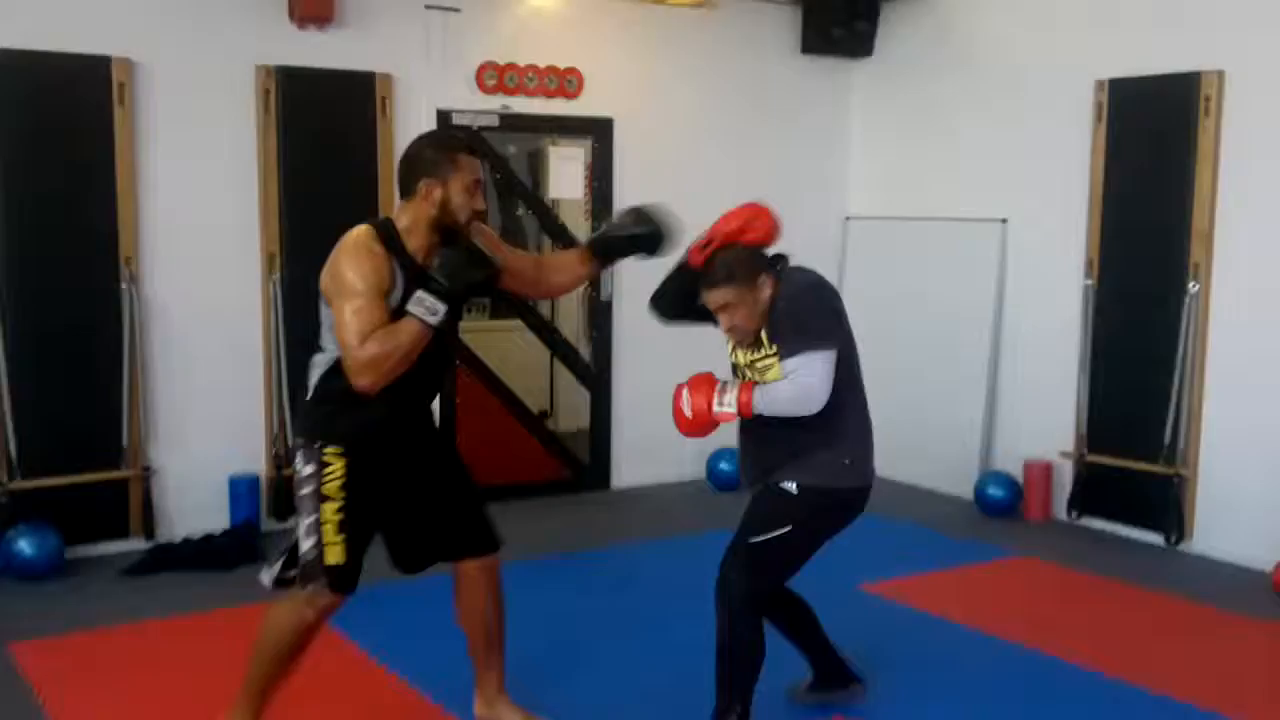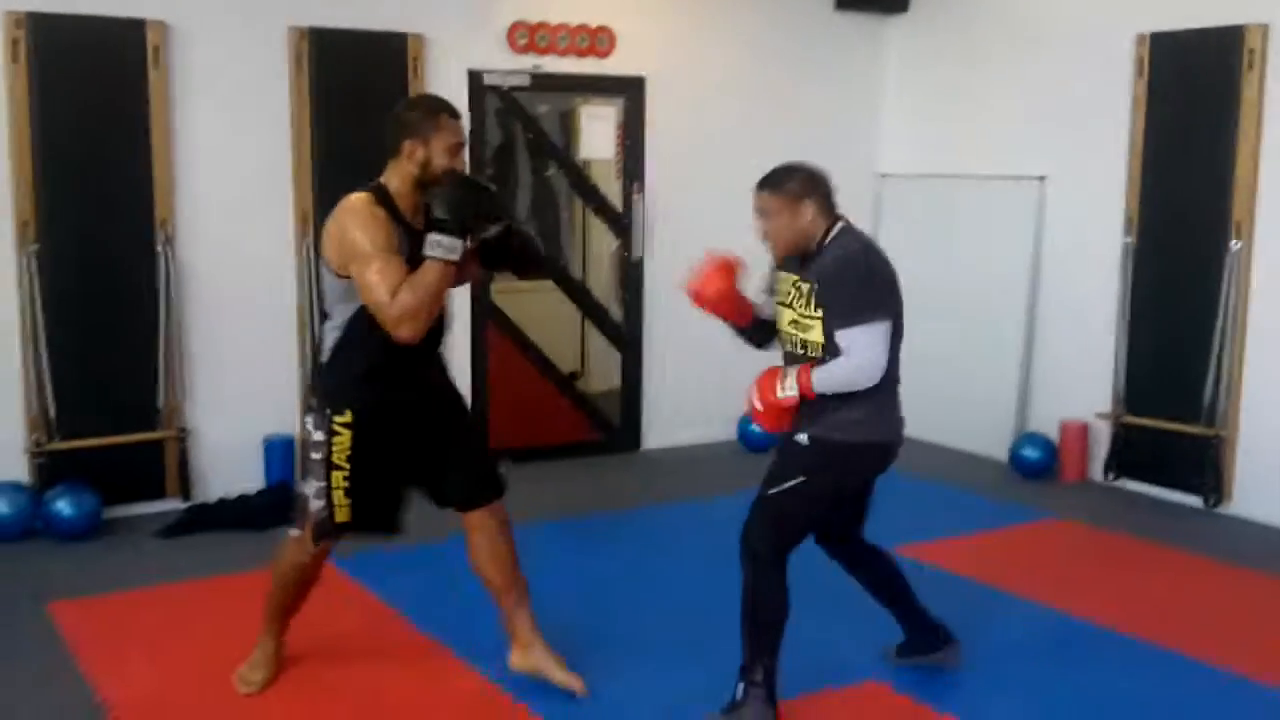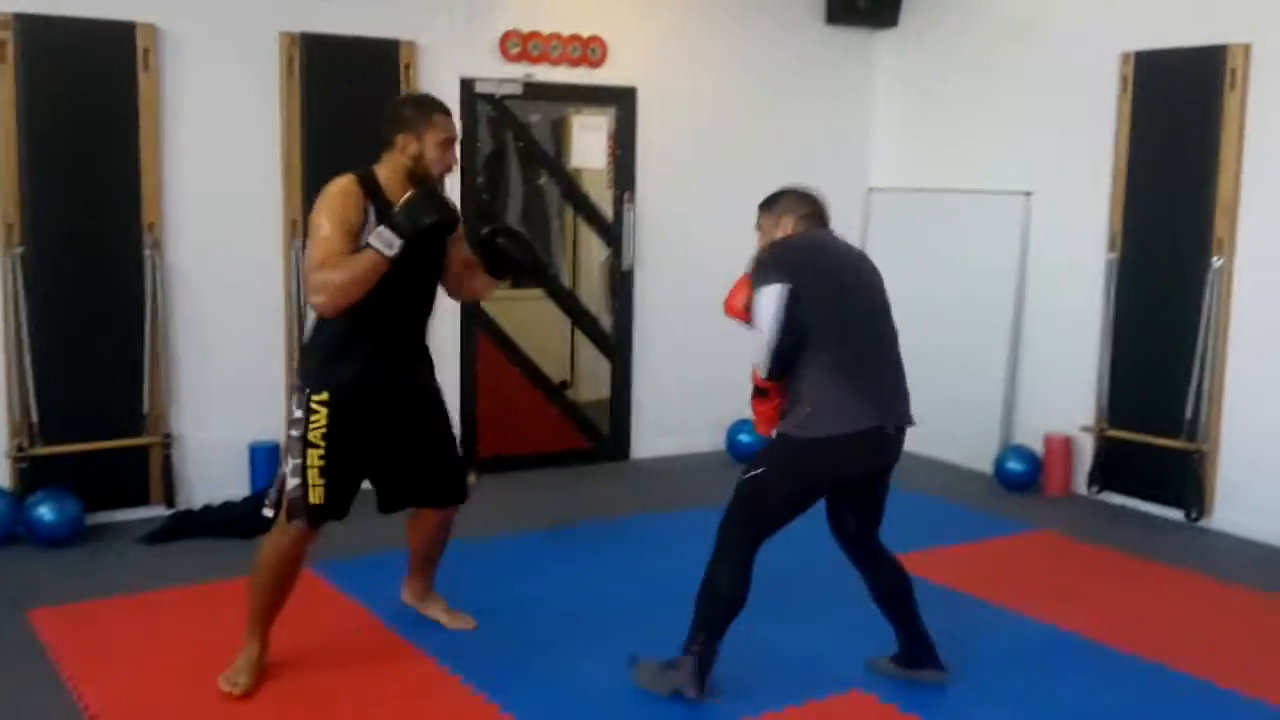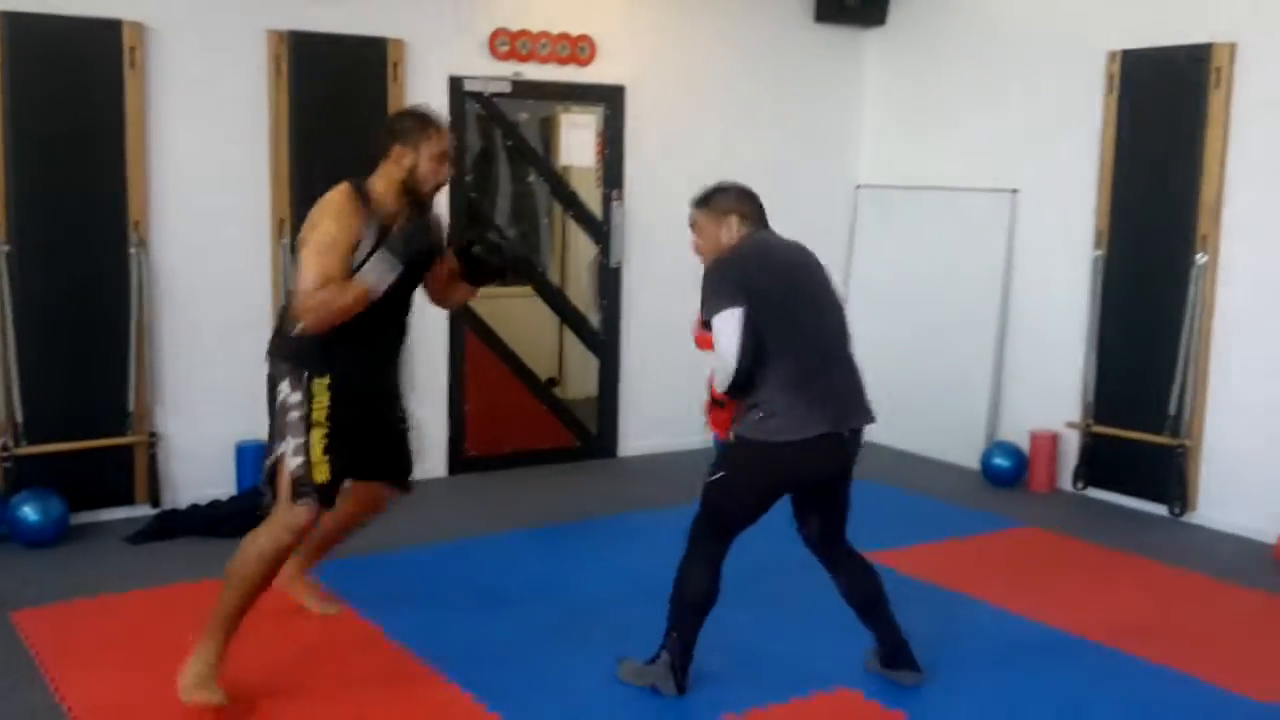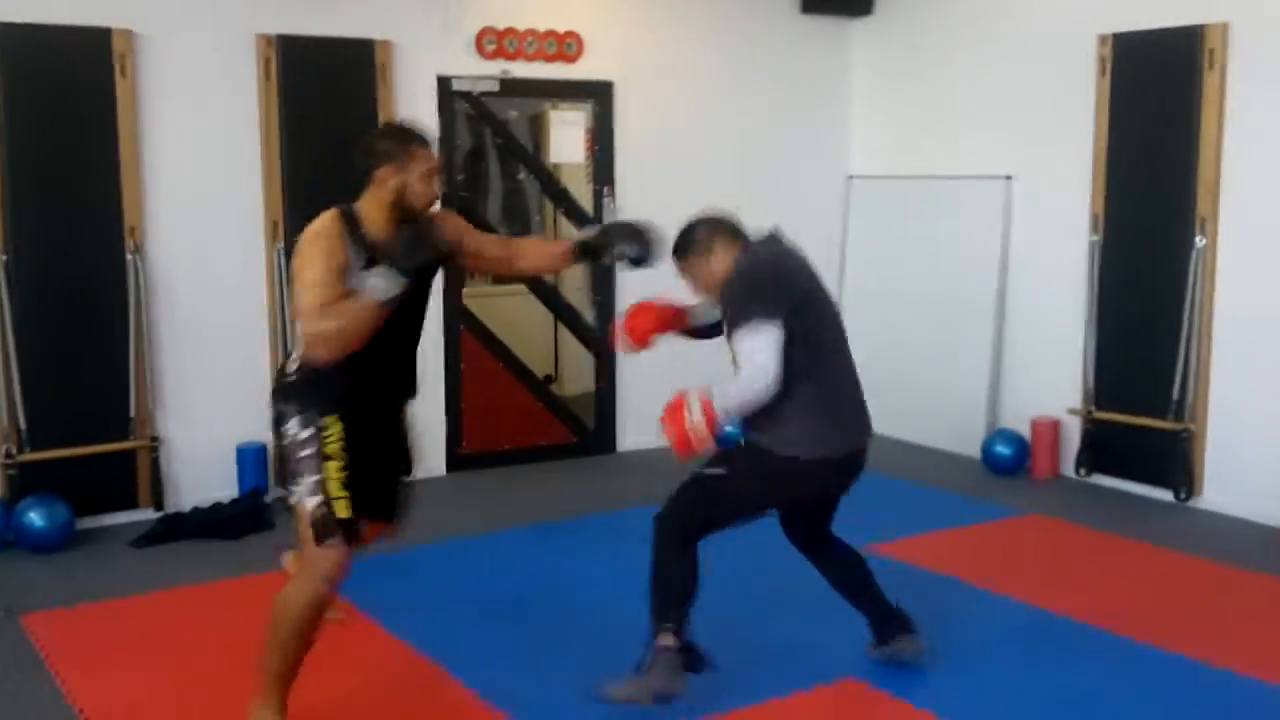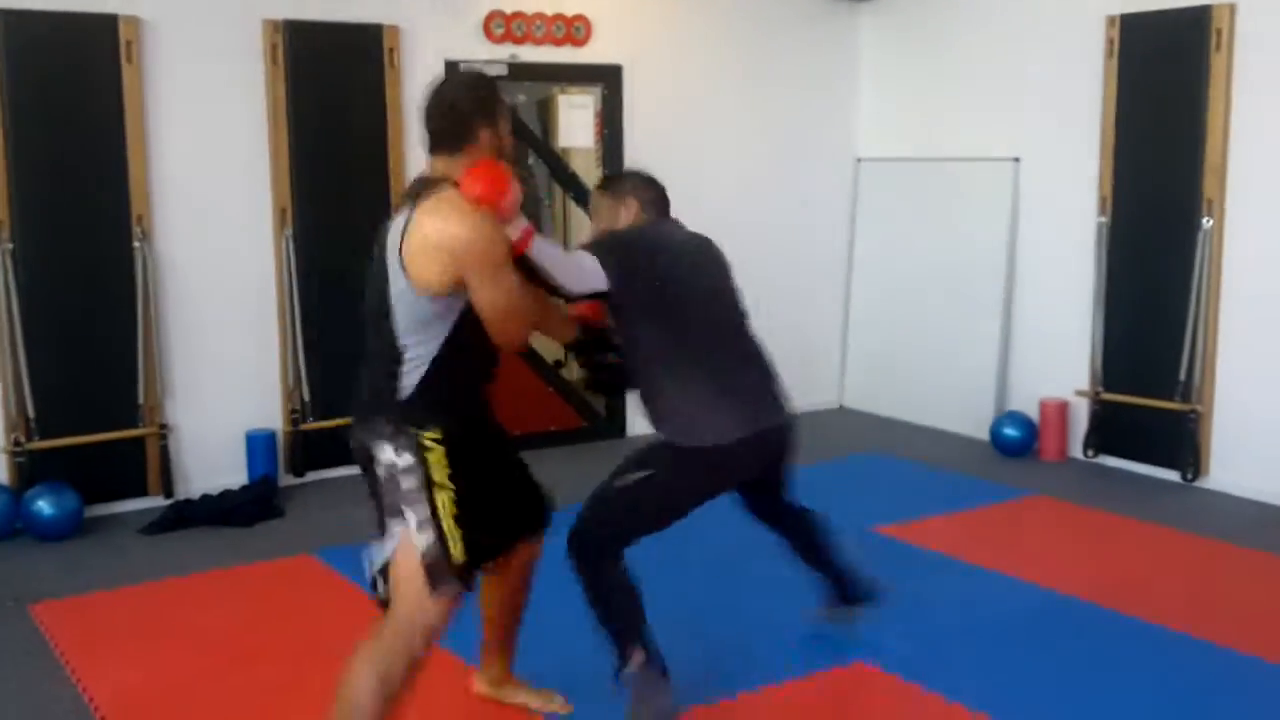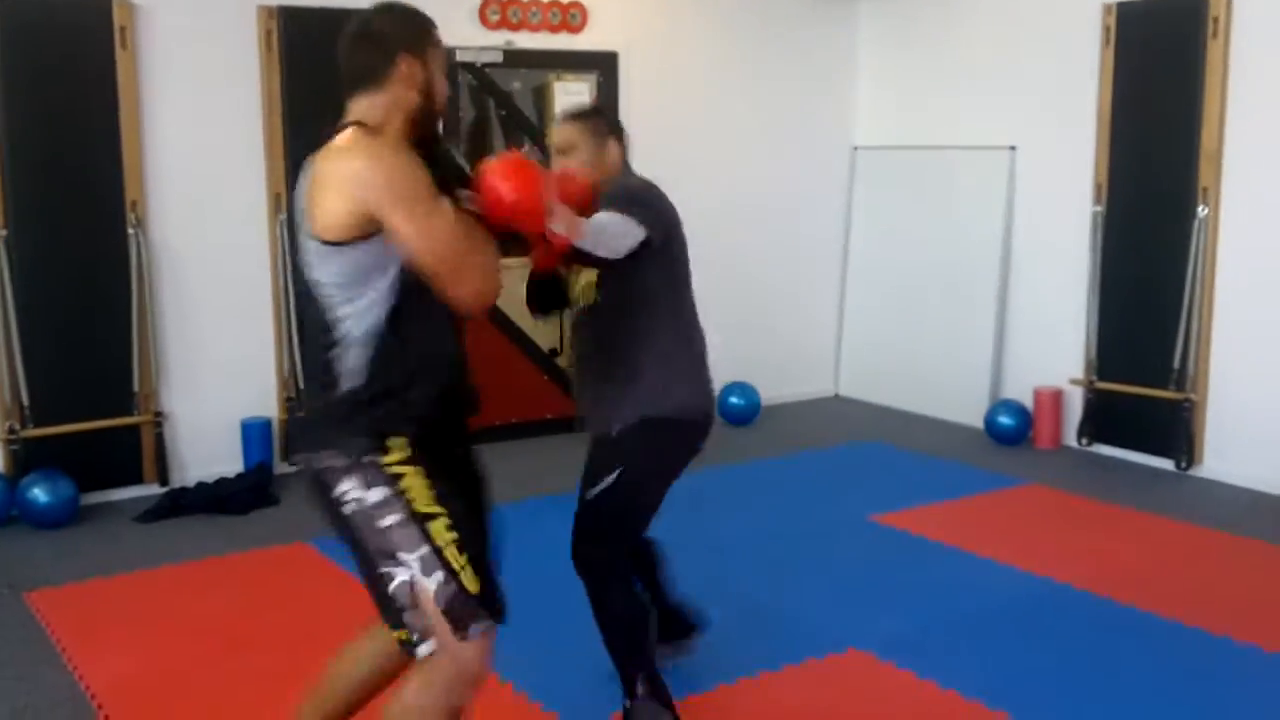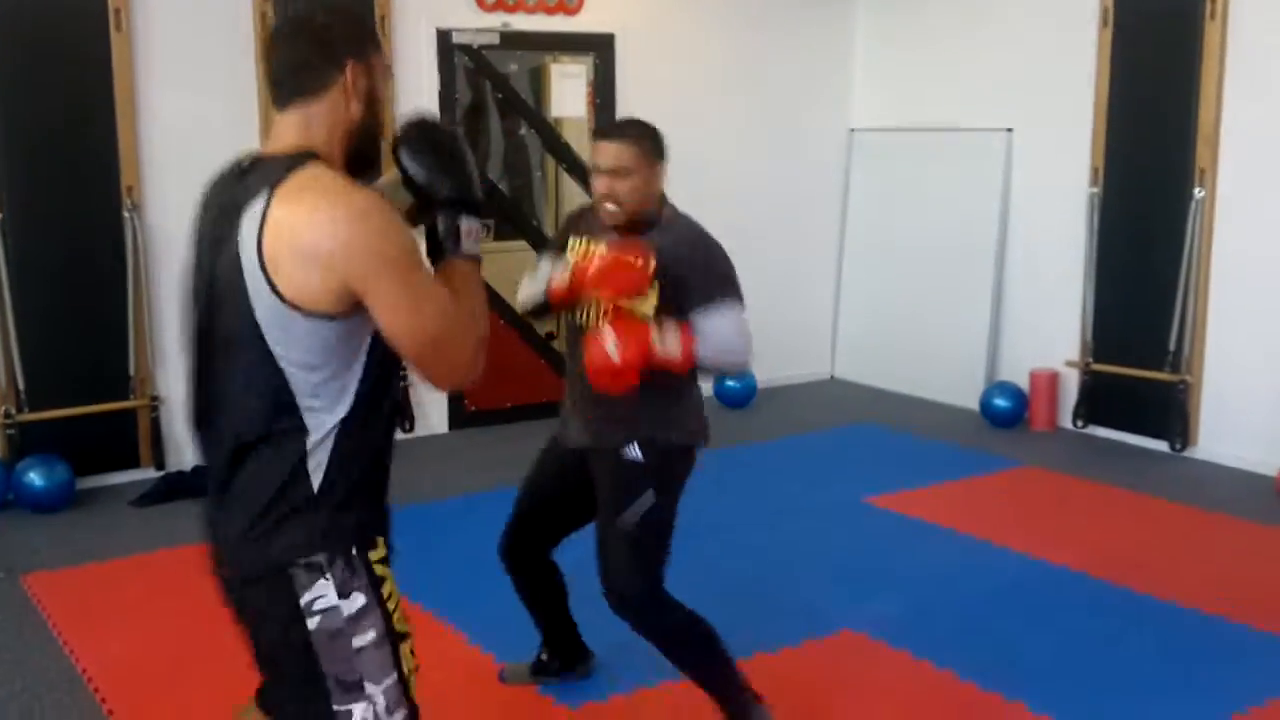
dt=0.3s
person 1, frame 1
left shoulder: (468, 244)
right shoulder: (361, 254)
left elbow: (541, 278)
right elbow: (366, 372)
left wrist: (608, 246)
right wrist: (435, 296)
left hip: (414, 436)
right hip: (342, 445)
left knee: (478, 561)
right knee: (316, 595)
person 1, frame 2
left shoulder: (435, 205)
right shoulder: (361, 219)
right elbow: (405, 321)
left wrist: (489, 248)
right wrist: (448, 235)
left hip: (422, 387)
right hip: (354, 401)
left knee: (486, 507)
right knee: (317, 536)
left ankle: (527, 644)
right ankle: (269, 639)
person 1, frame 3
left shoulder: (437, 208)
right shoulder: (345, 197)
left elbow: (465, 285)
right elbow: (322, 293)
left wrist: (495, 262)
right wrist: (396, 233)
left hip: (408, 382)
right hip: (335, 388)
left knee: (439, 500)
right knee: (296, 523)
left ankle: (419, 592)
right ankle: (253, 645)
person 1, frame 4
left shoulder: (419, 218)
right shoulder: (341, 211)
left elbow: (444, 291)
right elbow: (311, 310)
left wrist: (474, 271)
right wrist: (390, 261)
left hip: (370, 375)
right hip: (314, 374)
left knee: (377, 486)
right knee: (298, 513)
left ankle: (299, 571)
right ankle: (206, 654)
person 1, frame 5
left shoulder: (432, 227)
right shoulder: (326, 238)
left elbow: (514, 255)
right elbow: (319, 345)
left wrist: (591, 243)
right wrist: (388, 276)
left hip: (378, 403)
right hip: (319, 408)
left knee: (360, 520)
right knee: (329, 561)
left ankle: (299, 559)
person 1, frame 6
left shoulder: (429, 206)
right shoulder: (465, 224)
right elbow: (509, 330)
left wrist: (567, 322)
left hip: (450, 415)
right hip: (409, 431)
left knee: (521, 537)
right knee: (422, 612)
person 1, frame 7
left shoulder: (367, 163)
right shoulder: (374, 164)
right elbow: (475, 284)
left hip: (404, 435)
right hip: (381, 448)
left knee: (417, 629)
right knee: (459, 653)
person 1, frame 8
left shoulder: (241, 188)
right shoulder: (342, 217)
right elbow: (457, 360)
right wrist: (456, 220)
left hip: (255, 517)
right hip: (313, 544)
person 2, frame 1
left shoulder: (806, 296)
right shoulder: (747, 298)
left elbow: (809, 393)
right elbow: (666, 304)
left wrist: (729, 398)
right wrist: (708, 253)
left hip: (825, 478)
right hip: (786, 475)
left knee: (738, 588)
right knee: (759, 585)
right ankle: (834, 675)
person 2, frame 2
left shoulder: (853, 264)
right shoulder: (794, 259)
left elbow: (865, 366)
right elbow: (769, 333)
left wrist: (795, 385)
right wrist: (734, 307)
left hip: (849, 436)
right hip: (827, 431)
left knee: (761, 544)
right knee: (840, 538)
right ankle: (928, 636)
person 2, frame 3
left shoulder: (779, 258)
right shoulder: (859, 263)
left elbow: (774, 332)
left wrist: (768, 383)
left hip: (821, 430)
right hip: (883, 426)
left knee: (737, 537)
right knee: (860, 539)
left ankle: (691, 665)
right ankle: (919, 654)
person 2, frame 4
left shoulder: (727, 268)
right shoulder: (804, 260)
left elbow: (731, 360)
left wrist: (723, 393)
left hip: (776, 435)
right hip: (840, 429)
left knee: (708, 540)
right knee: (828, 543)
left ankle: (671, 665)
right ankle: (897, 656)
person 2, frame 5
left shoulder: (756, 278)
right shoulder: (776, 257)
left elbow: (761, 372)
right elbow: (734, 321)
left wrist: (705, 411)
right wrist: (670, 319)
left hip: (794, 449)
right hip: (843, 443)
left knee: (675, 524)
right knee: (813, 538)
left ankle: (666, 659)
right ankle: (895, 630)
person 2, frame 6
left shoulder: (629, 244)
right shoulder: (696, 250)
left hip: (702, 442)
right hip: (766, 426)
left knee: (593, 539)
right knee: (775, 508)
left ankle: (643, 674)
right ankle: (847, 589)
person 2, frame 7
left shoulder: (634, 199)
right shoulder: (592, 211)
left elbow: (596, 240)
left wrist: (547, 219)
left hip: (658, 412)
right hip: (623, 408)
left knee: (595, 551)
right knee: (610, 532)
right ankle: (670, 621)
person 2, frame 8
left shoulder: (691, 249)
right shoulder: (582, 225)
left elbow: (733, 347)
right elbow: (527, 297)
left wrist: (660, 342)
right wrist: (570, 278)
left hip: (650, 440)
right hip: (582, 430)
left knee: (631, 590)
right knee: (520, 546)
right ankle: (564, 655)
